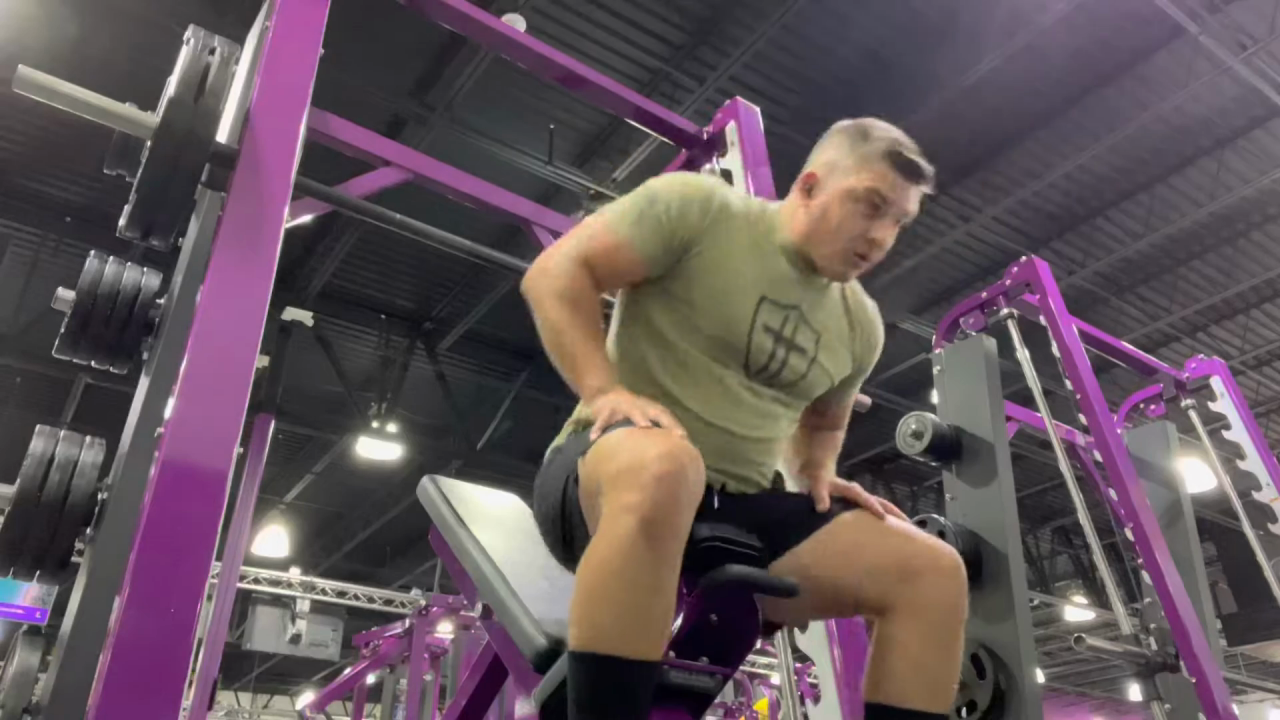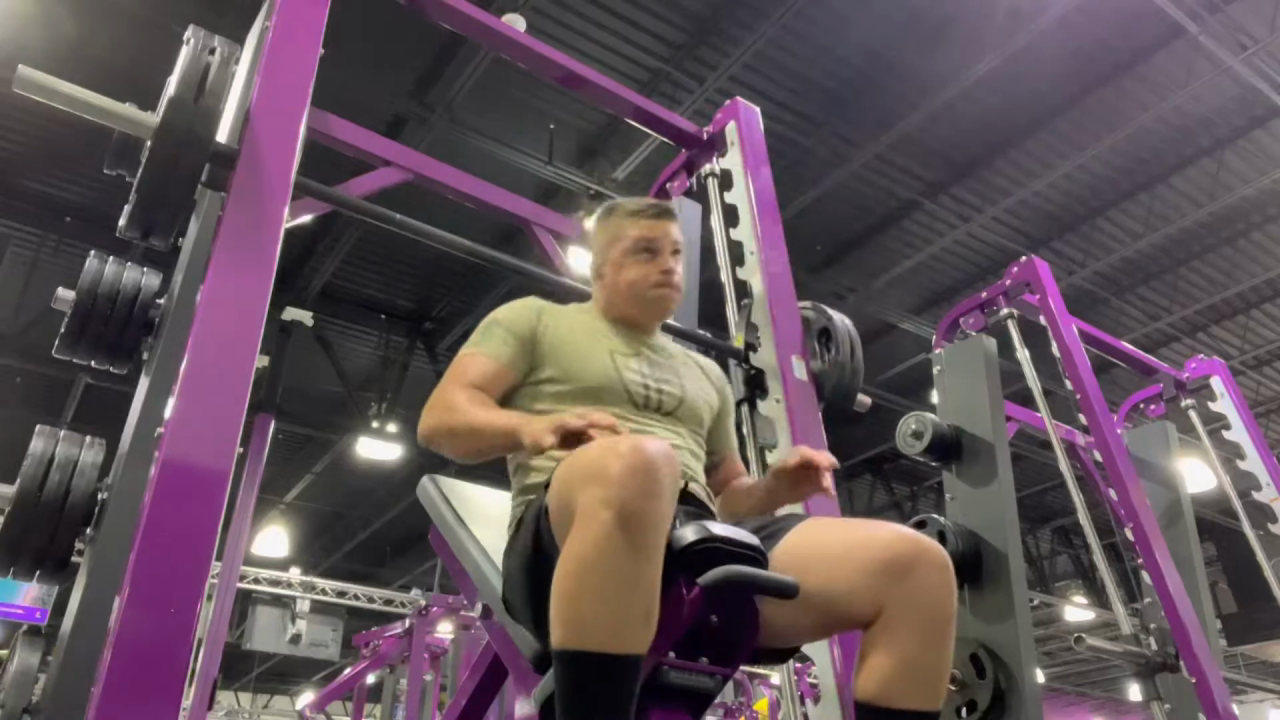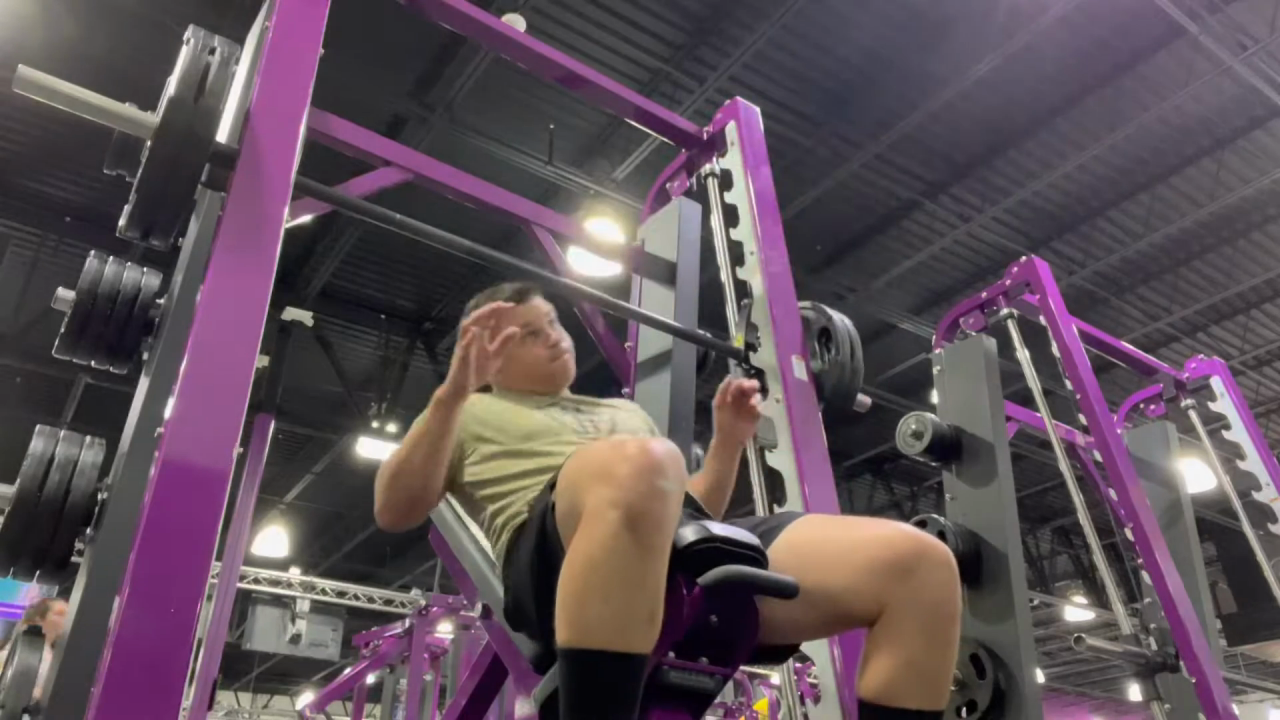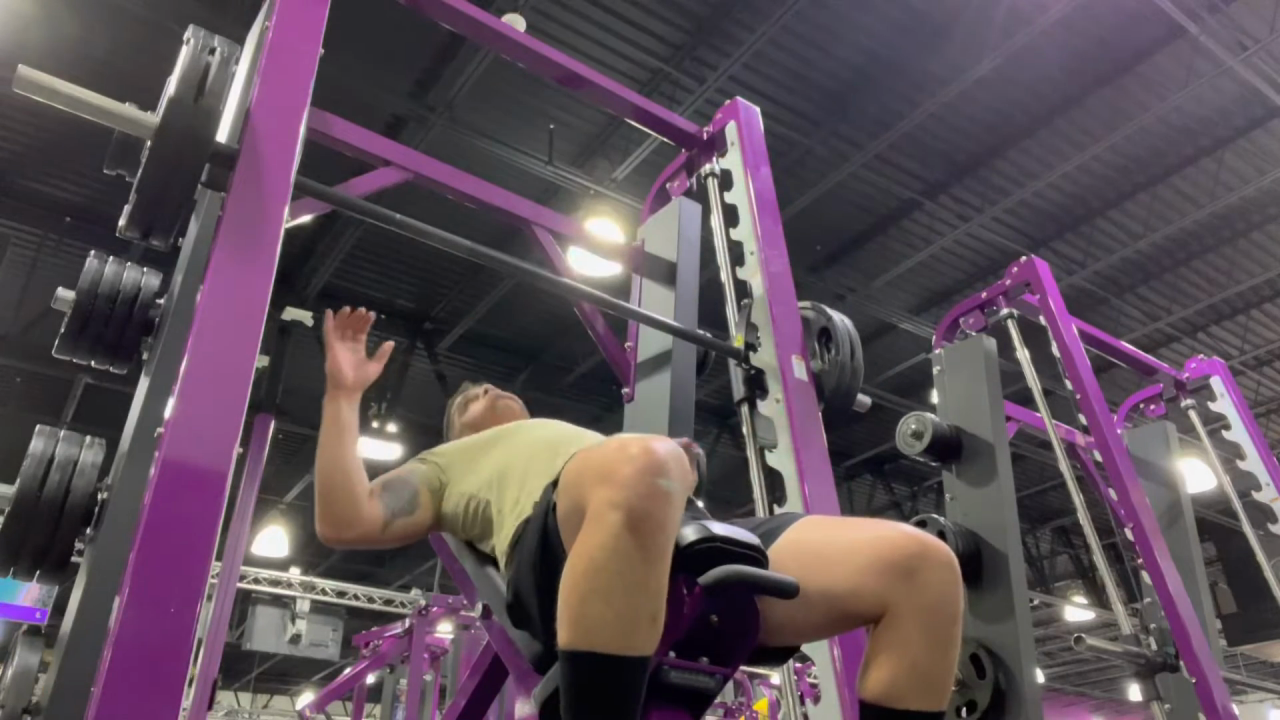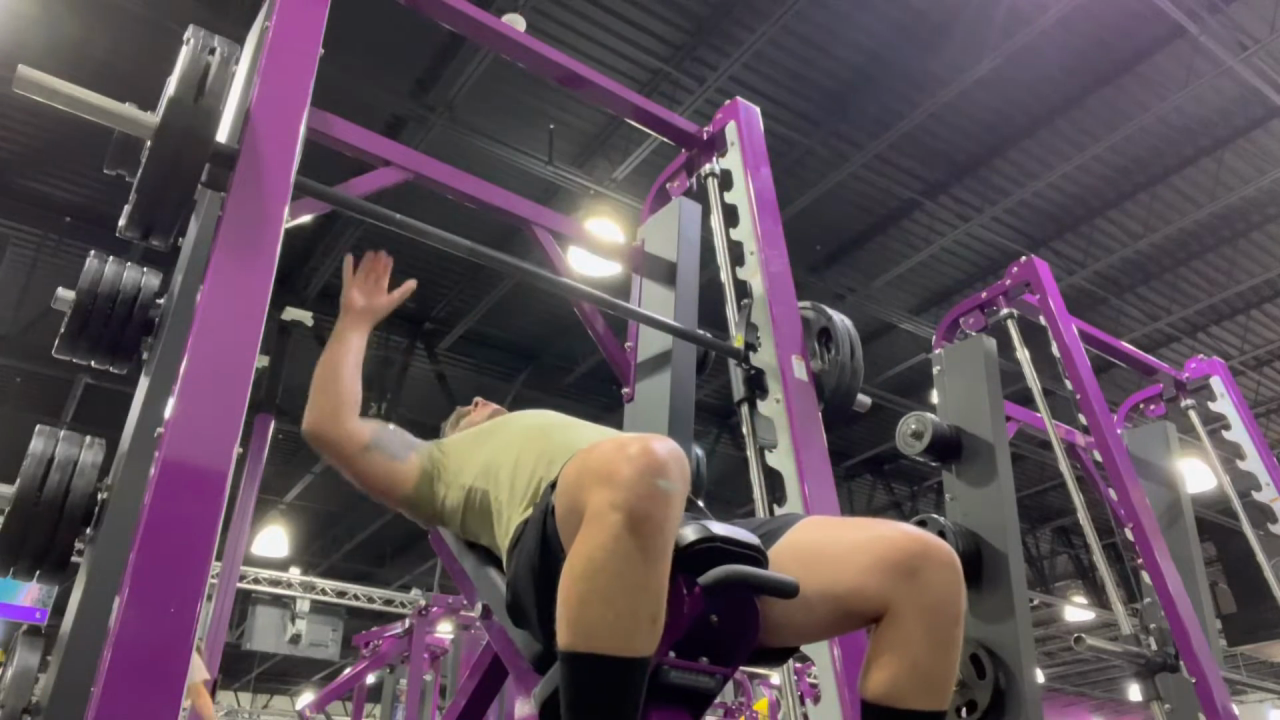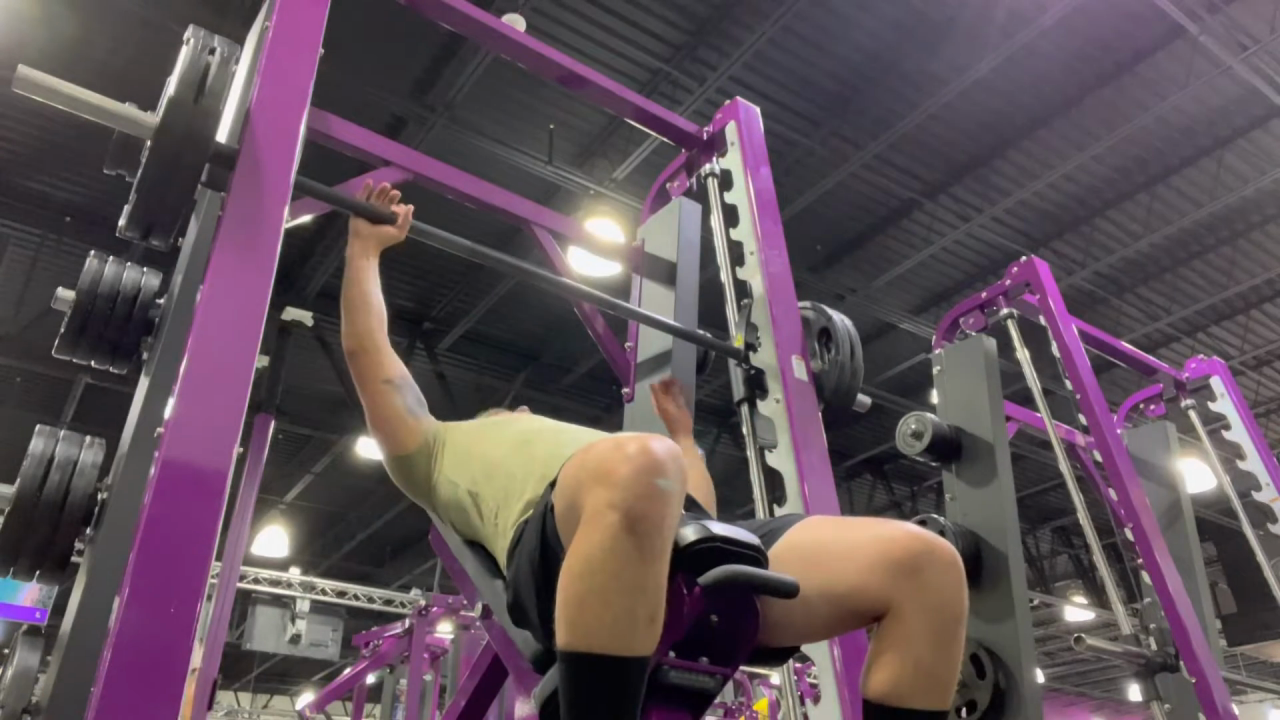
dt=0.5s
person 1, frame 1
left shoulder: (859, 325)
right shoulder: (698, 209)
right elbow: (557, 271)
left wrist: (819, 474)
right wrist: (606, 391)
left hip: (739, 519)
right hip: (614, 492)
left knee: (932, 572)
right knee: (662, 467)
person 1, frame 2
left shoulder: (704, 373)
right shoulder: (534, 322)
right elbow: (441, 417)
left wrist: (773, 487)
right wrist: (533, 427)
right hip: (574, 546)
left knee: (917, 565)
right knee: (634, 464)
person 1, frame 3
left shoulder: (623, 414)
right shoulder: (470, 417)
right elbow: (395, 510)
left wrist: (730, 438)
right wrist: (453, 390)
right hip: (558, 554)
left knee: (920, 564)
right knee: (640, 465)
person 1, frame 4
left shoulder: (583, 440)
right shoulder: (448, 467)
right elbow: (342, 522)
left wrist: (678, 482)
right wrist: (343, 392)
right hip: (568, 550)
left knee: (923, 565)
right knee: (642, 464)
person 1, frame 5
right shoulder: (441, 464)
right elbow: (330, 427)
right wrist: (356, 322)
right hip: (564, 550)
left knee: (924, 564)
right knee: (645, 463)
person 1, frame 6
right shoulder: (437, 450)
right elbow: (366, 350)
left wrist: (680, 433)
right wrist: (365, 247)
left hip: (685, 541)
right hip: (564, 550)
left knee: (926, 564)
right knee: (640, 468)
